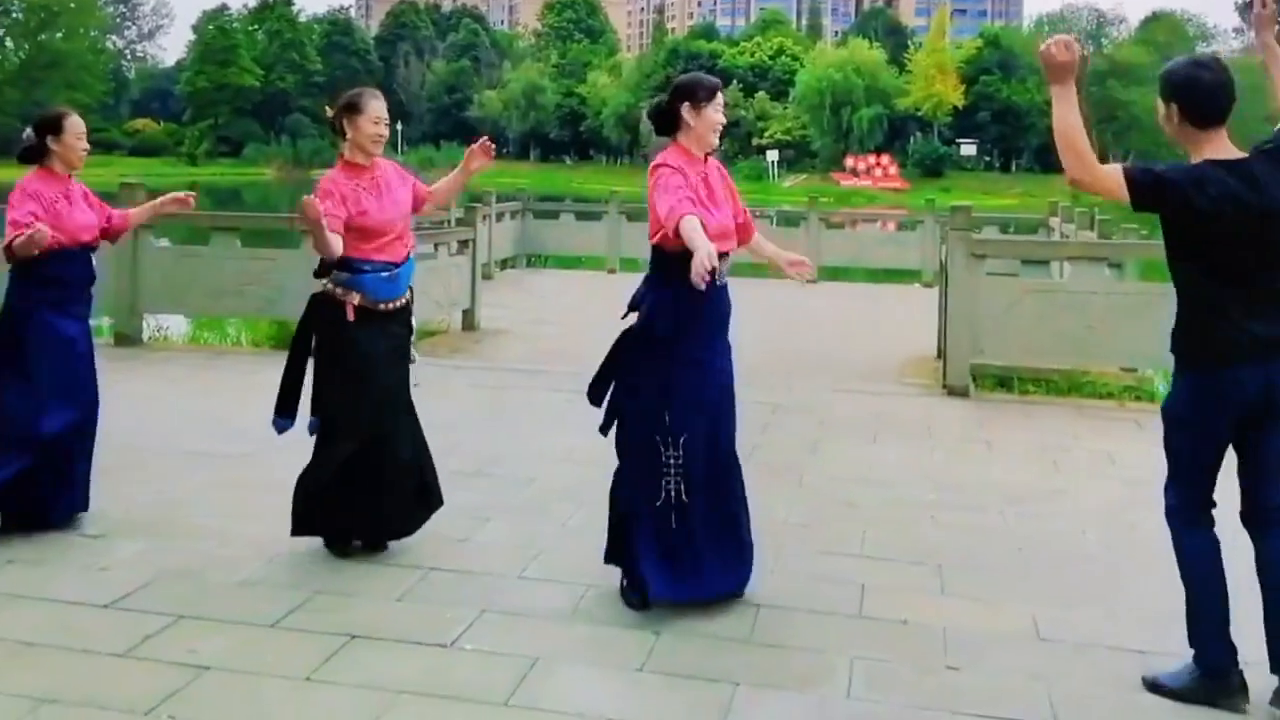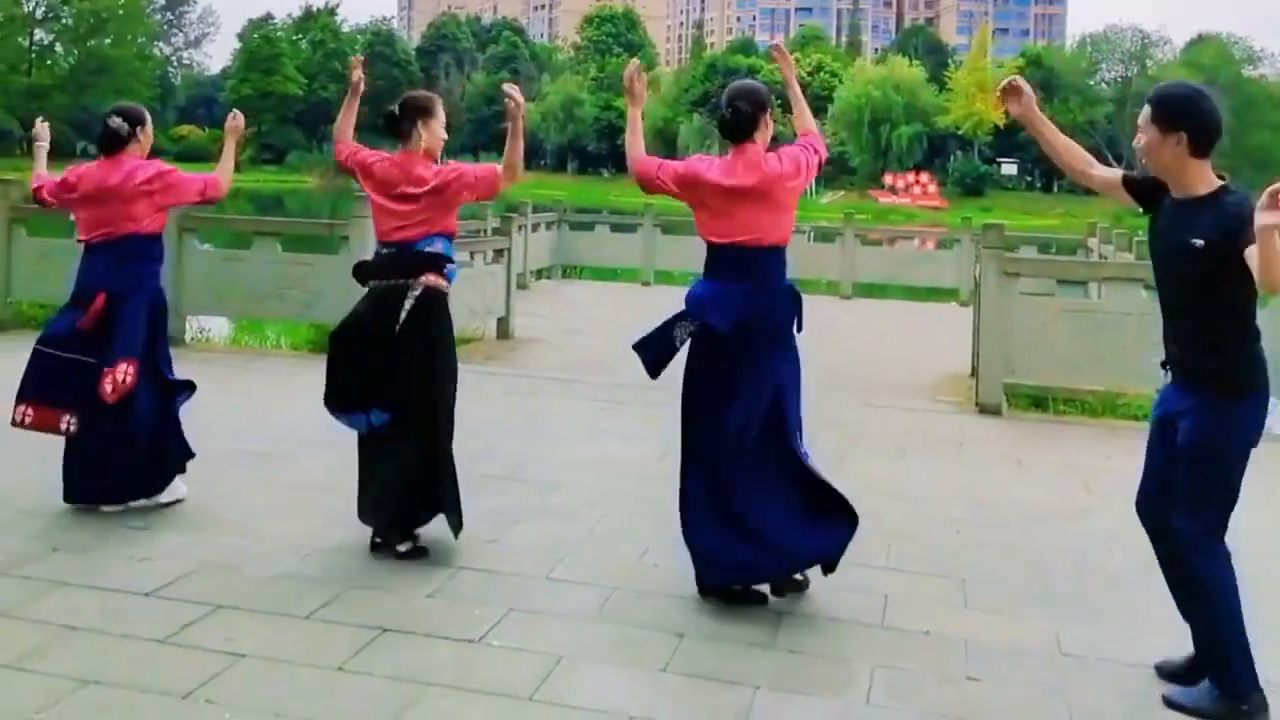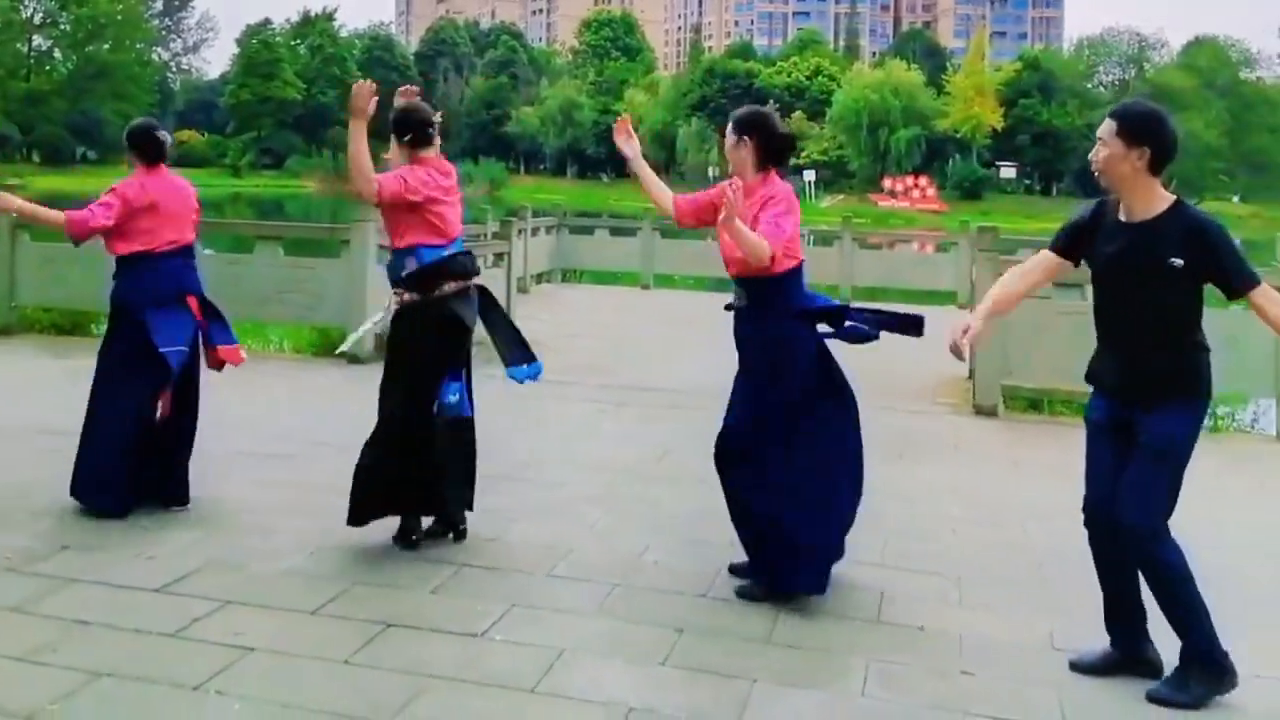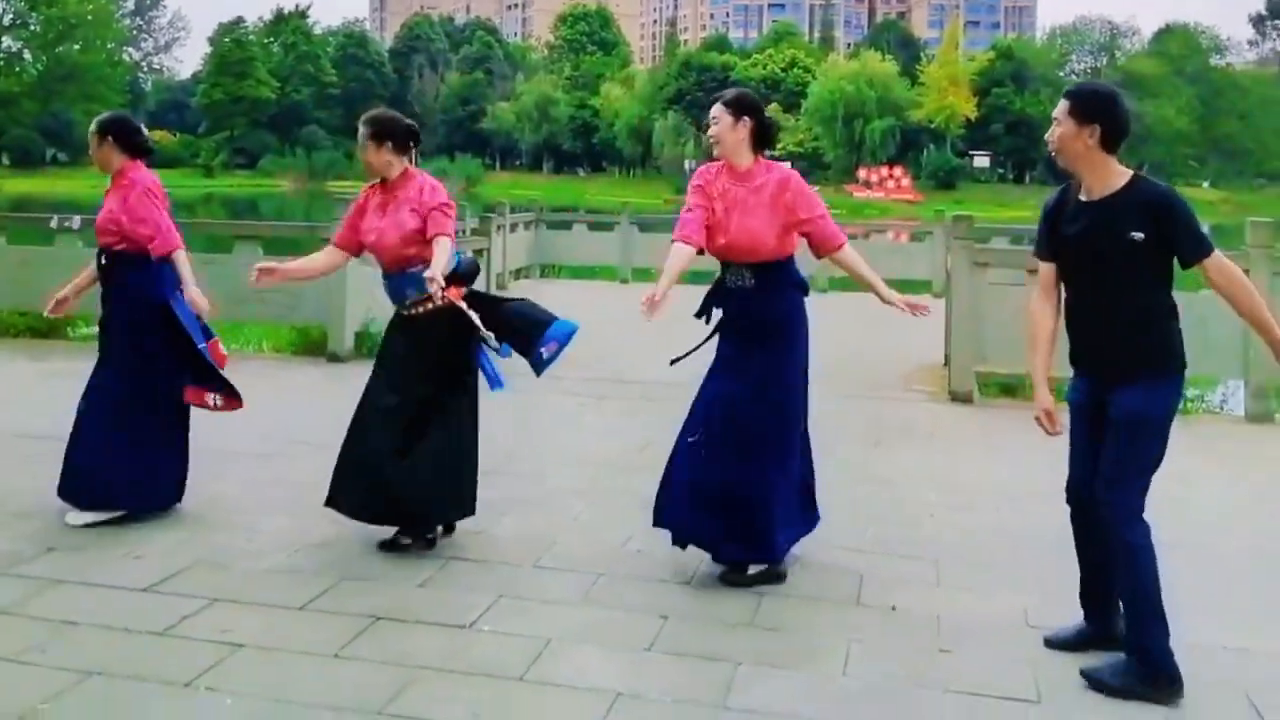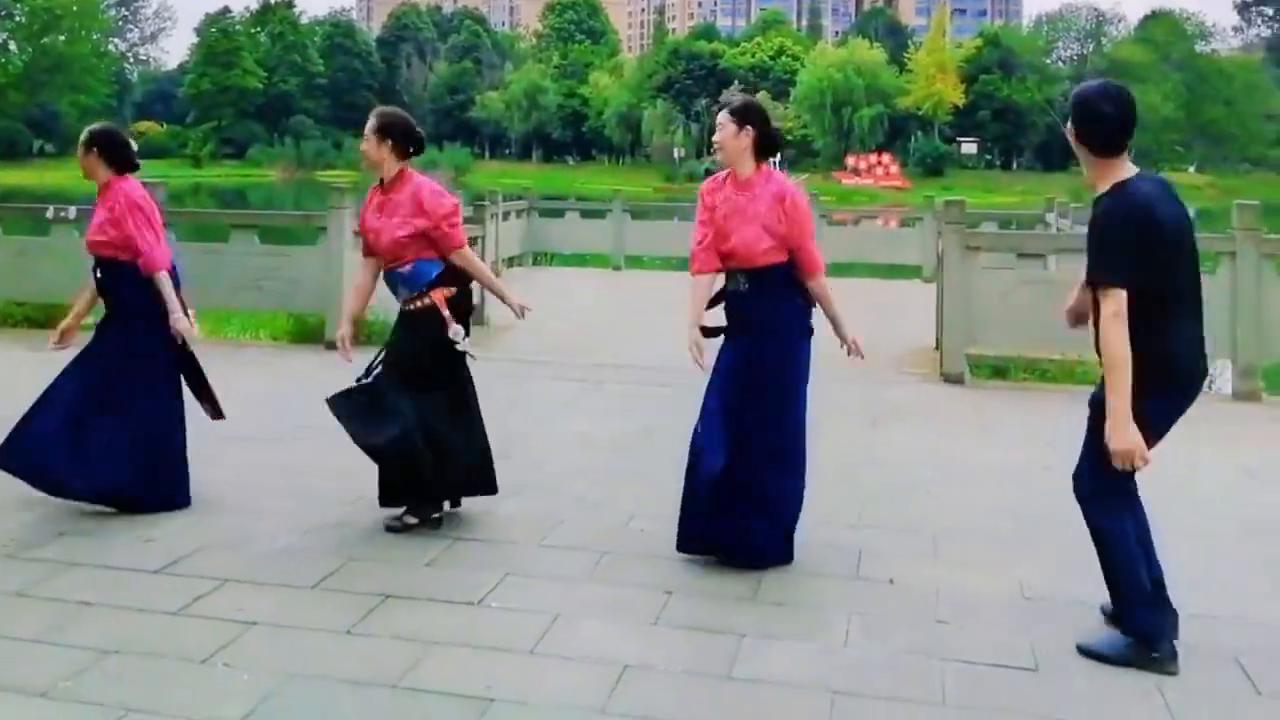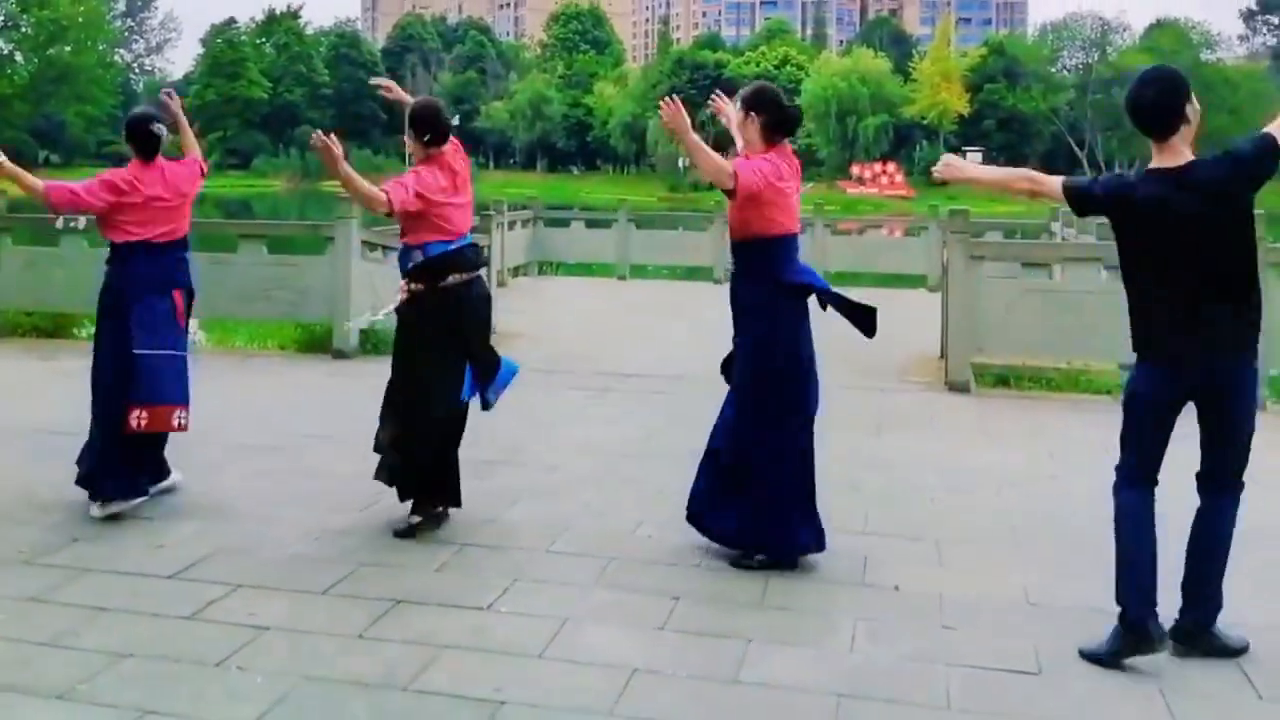
dt=0.3s
person 1, frame 1
left shoulder: (1182, 186)
left elbow: (1083, 171)
left wrist: (1062, 85)
left hip: (1208, 372)
left knee: (1187, 510)
left ankle: (1216, 671)
person 1, frame 2
right shoulder: (1162, 194)
right elbow: (1093, 173)
right wrist: (1033, 116)
right hip: (1183, 386)
left knee: (1195, 527)
right knee: (1157, 510)
right ankle: (1213, 647)
person 1, frame 3
left shoulder: (1196, 232)
right shoulder: (1096, 223)
right elbow: (1033, 272)
right wrist: (979, 317)
left hip: (1174, 401)
right hip: (1112, 393)
left knee: (1141, 524)
right knee: (1104, 514)
left ankle: (1208, 663)
right ankle: (1131, 644)
person 1, frame 4
left shoulder: (1157, 204)
right shoulder: (1061, 209)
left elbow: (1224, 277)
right elbow: (1045, 294)
right wrist: (1042, 382)
left hip: (1148, 380)
right hip: (1092, 379)
left knee: (1117, 504)
right knee: (1085, 495)
left ankle: (1154, 665)
right ankle: (1103, 620)
person 1, frame 5
left shoulder: (1119, 213)
right shoulder: (1154, 191)
left elbow: (1115, 318)
left wrist: (1119, 416)
right wrist: (1086, 295)
left hip: (1154, 375)
right hip: (1173, 368)
left knee: (1100, 487)
right knee: (1108, 479)
left ankle: (1148, 637)
right ankle: (1151, 606)
person 1, frame 6
left shoulder: (1123, 191)
right shoulder: (1229, 174)
left elbow: (1034, 185)
left wrist: (965, 171)
left hip: (1160, 361)
right hip: (1231, 356)
left knee: (1135, 483)
right knee: (1220, 487)
left ankle: (1139, 621)
right ankle: (1198, 625)
person 2, frame 1
left shoulder: (713, 171)
right shoulder: (667, 168)
left elbow: (741, 231)
right elbow: (680, 215)
left wrist: (783, 259)
right wrist: (702, 248)
left hip: (708, 316)
right hip: (672, 314)
left knee: (709, 442)
right knee: (669, 445)
left ankle: (704, 566)
right ankle: (644, 568)
person 2, frame 2
left shoulder: (705, 172)
right shoulder: (789, 168)
left elbow: (642, 169)
right elbow: (816, 143)
left wrist: (635, 106)
right wrist: (793, 83)
left hip: (717, 304)
right hip: (768, 307)
left knee: (715, 435)
right knee: (772, 432)
left ankle: (724, 570)
right ankle: (784, 560)
person 2, frame 3
left shoulder: (779, 198)
right shoulder: (741, 190)
left elbow: (764, 255)
right elbow: (680, 207)
left wrist: (732, 222)
right wrist: (635, 159)
left hip: (776, 329)
right hip: (773, 326)
left knee: (762, 447)
right knee: (769, 445)
left ankle: (786, 571)
right ankle: (788, 561)
person 2, frame 4
left shoulder: (784, 183)
right shoulder: (705, 180)
left elbow: (832, 244)
right elbow: (689, 238)
left wrist: (885, 293)
right wrist: (664, 284)
left hip: (778, 315)
right hip: (735, 313)
left knee: (767, 429)
right knee: (724, 421)
left ankle: (763, 551)
right ankle: (741, 537)
person 2, frame 5
left shoulder: (783, 193)
right shoulder: (712, 191)
left elbow: (810, 269)
right elbow: (703, 263)
left wrist: (840, 327)
right wrist: (693, 325)
left hip: (781, 322)
right hip: (741, 321)
left knee: (770, 432)
right knee: (725, 428)
left ankle: (768, 542)
right ankle: (734, 531)
person 2, frame 6
left shoulder: (766, 170)
right shoulder: (778, 157)
left elbow: (724, 175)
right elbow: (738, 157)
left wrist: (683, 130)
right wrist: (728, 119)
left hip: (769, 300)
right hip: (776, 297)
left knee: (773, 417)
right knee: (755, 411)
left ankle: (780, 539)
right ankle: (758, 525)
person 3, frame 1
left shoulder: (393, 174)
right shoulder: (333, 185)
left elbow: (428, 199)
right elbow: (330, 252)
left wrist: (466, 170)
right wrist: (319, 226)
left hip: (393, 314)
right hip: (351, 319)
left knee: (389, 415)
right knee: (357, 419)
left ankle: (374, 520)
right ankle: (340, 524)
person 3, frame 2
left shoulder: (377, 167)
right shoulder: (445, 175)
left elbow: (341, 147)
right elbow: (508, 175)
left wrist: (354, 94)
right wrist: (516, 120)
left hip: (384, 296)
right hip: (424, 299)
left knee: (387, 412)
right knee: (424, 410)
left ankle: (388, 520)
right ankle: (394, 525)
person 3, frame 3
left shoulder: (411, 178)
right shoulder: (441, 170)
left elbow: (367, 188)
left wrist: (359, 121)
right wrist: (407, 113)
left hip: (426, 306)
right hip: (455, 297)
left knee: (402, 412)
right knee: (447, 407)
left ankle: (413, 516)
right ankle: (449, 513)
person 3, frame 4
left shoulder: (428, 191)
right shoulder: (366, 203)
left elbow: (444, 246)
right elbow: (334, 256)
left wrist: (435, 274)
right wrist: (282, 271)
left hip: (443, 317)
right hip: (408, 320)
left knee: (418, 418)
right knee: (391, 416)
left ankle: (422, 521)
right ankle: (430, 514)
person 3, frame 5
left shoulder: (426, 195)
right shoulder: (374, 201)
left elbow: (460, 255)
right elbow: (369, 266)
left wrist: (503, 296)
right wrist: (348, 321)
left hip: (439, 311)
right hip: (414, 312)
left knee: (420, 404)
right knee: (420, 401)
left ankle: (426, 502)
right ankle: (440, 491)
person 3, frame 6
left shoulder: (415, 181)
right shoulder: (455, 160)
left elbow: (380, 200)
right elbow: (445, 130)
left wrist: (338, 162)
right wrist: (404, 97)
left hip: (430, 297)
right hip: (466, 290)
left knee: (421, 395)
right knee: (447, 393)
left ankle: (429, 497)
right ankle: (433, 496)
person 4, frame 1
left shoulder: (77, 191)
left elbow: (112, 223)
left wrist: (161, 205)
left hip: (71, 306)
right hip: (40, 306)
left knee: (72, 402)
right knee: (58, 402)
left ankle: (51, 499)
person 4, frame 2
left shoulder: (86, 175)
right shoulder: (151, 174)
left elbow: (42, 189)
right elbow: (217, 187)
left wrist: (41, 145)
right wrist: (232, 142)
left hip: (96, 282)
right hip: (133, 285)
left knee: (98, 382)
right knee: (144, 379)
left ankle: (96, 484)
right ankle: (150, 481)
person 4, frame 3
left shoulder: (129, 191)
right shoulder: (183, 190)
left elbow: (82, 224)
left hip: (140, 296)
right hip: (182, 295)
left knee: (123, 391)
right knee: (175, 392)
left ankle: (109, 492)
right ankle: (166, 490)
person 4, frame 4
left shoulder: (138, 185)
right shoulder: (121, 185)
left elbow: (166, 241)
right elbow: (111, 253)
left wrist: (189, 285)
right wrist: (71, 289)
left hip: (144, 301)
right hip: (130, 301)
left knee: (123, 394)
right knee: (149, 395)
left ankle: (110, 497)
right ankle: (149, 489)
person 4, frame 5
left shoulder: (126, 197)
right shoulder: (111, 197)
left elbow: (153, 257)
right elbow: (106, 270)
left wrist: (174, 309)
right wrist: (74, 317)
left hip: (145, 313)
right hip: (133, 310)
left knee: (137, 400)
right knee: (98, 392)
left ankle: (144, 489)
person 4, frame 6
left shoulder: (117, 183)
right shoulder: (182, 176)
left elbow: (59, 196)
right elbow: (196, 157)
right wrist: (180, 117)
left hip: (129, 286)
right hip: (170, 288)
left knee: (119, 380)
right knee: (156, 380)
left ankle: (119, 483)
right ankle: (149, 473)
